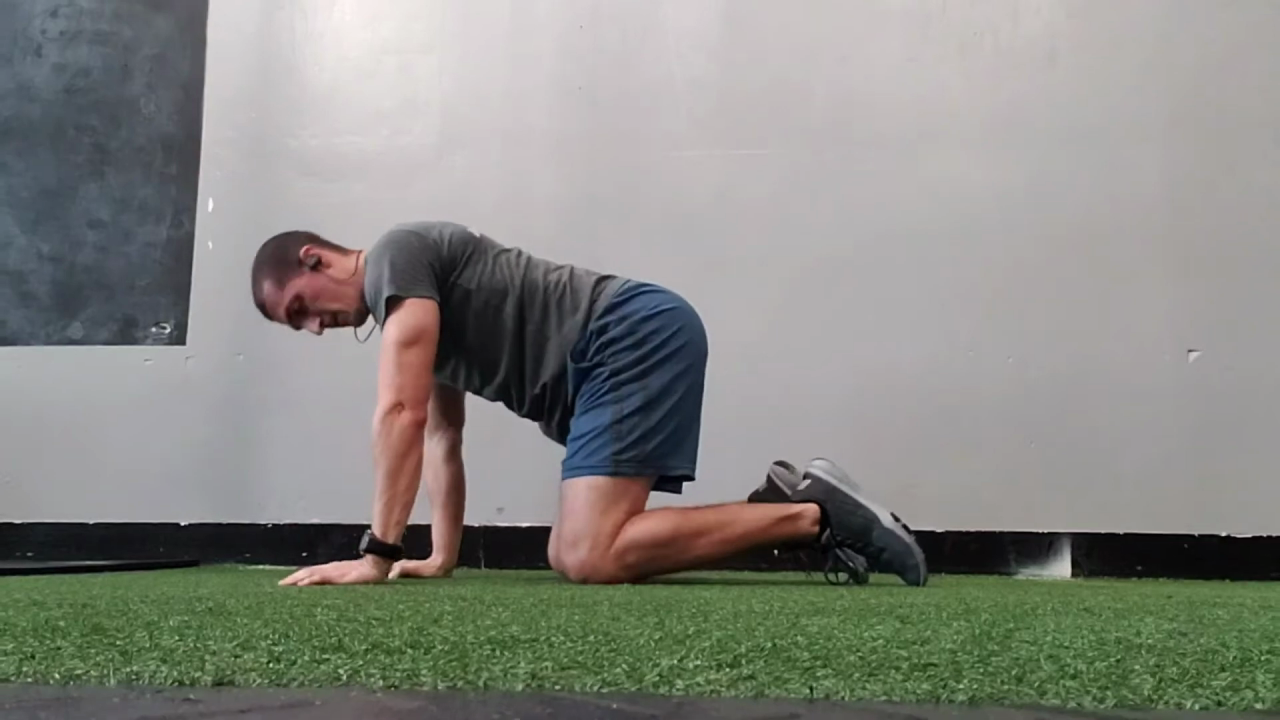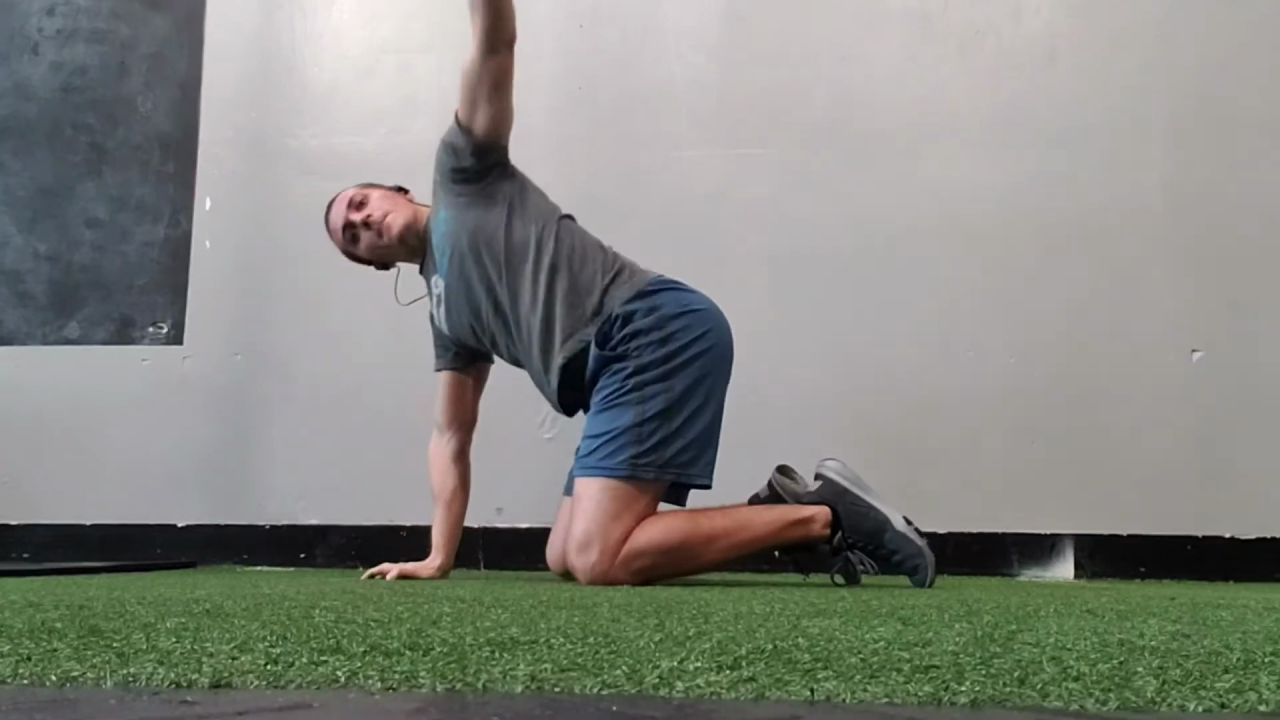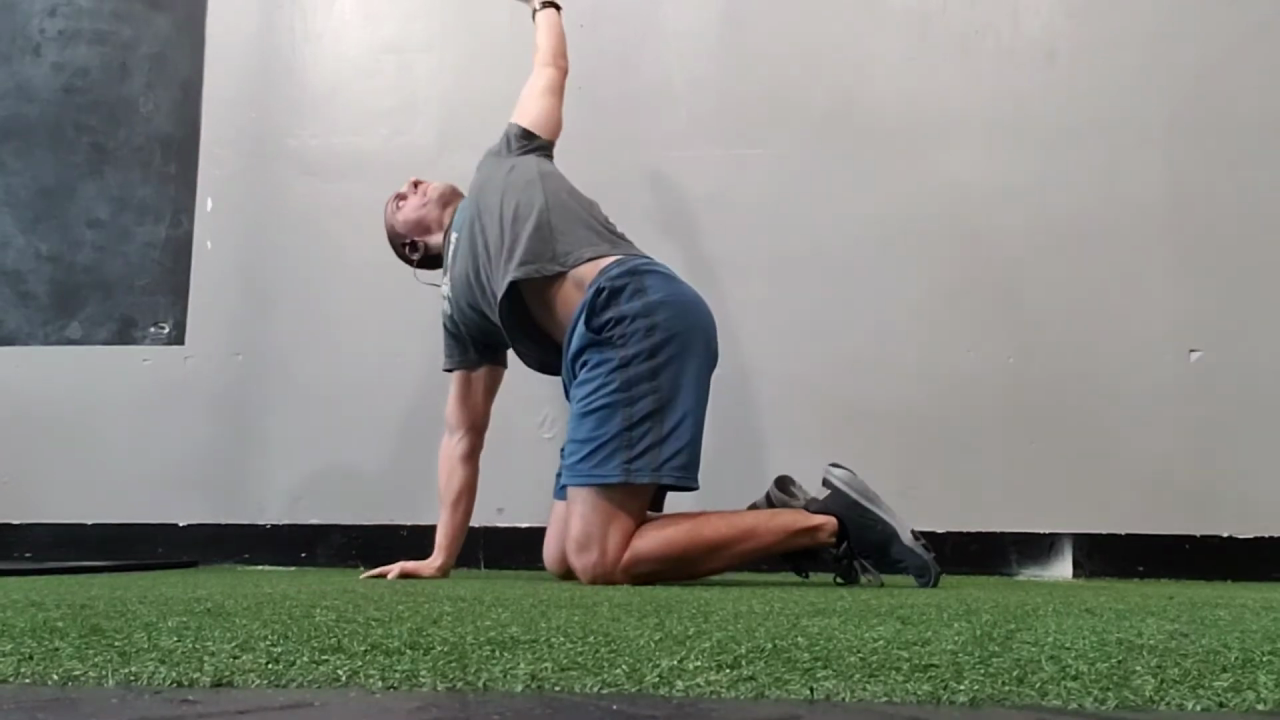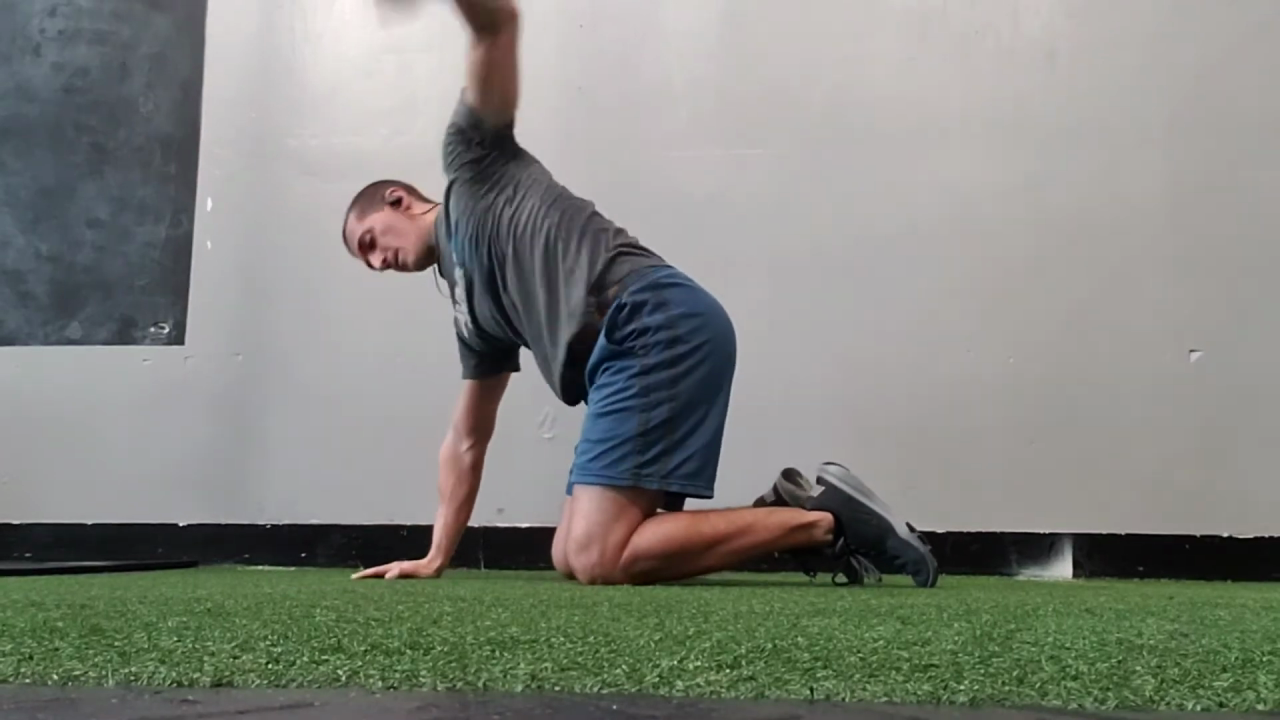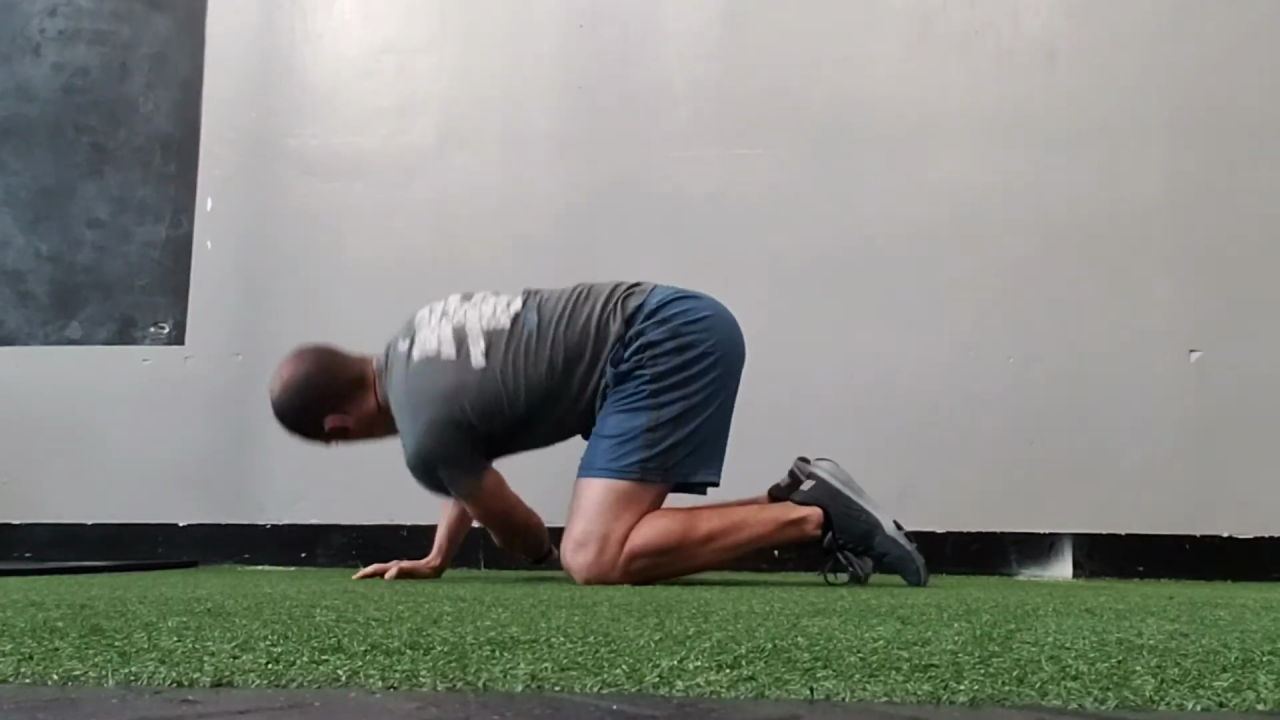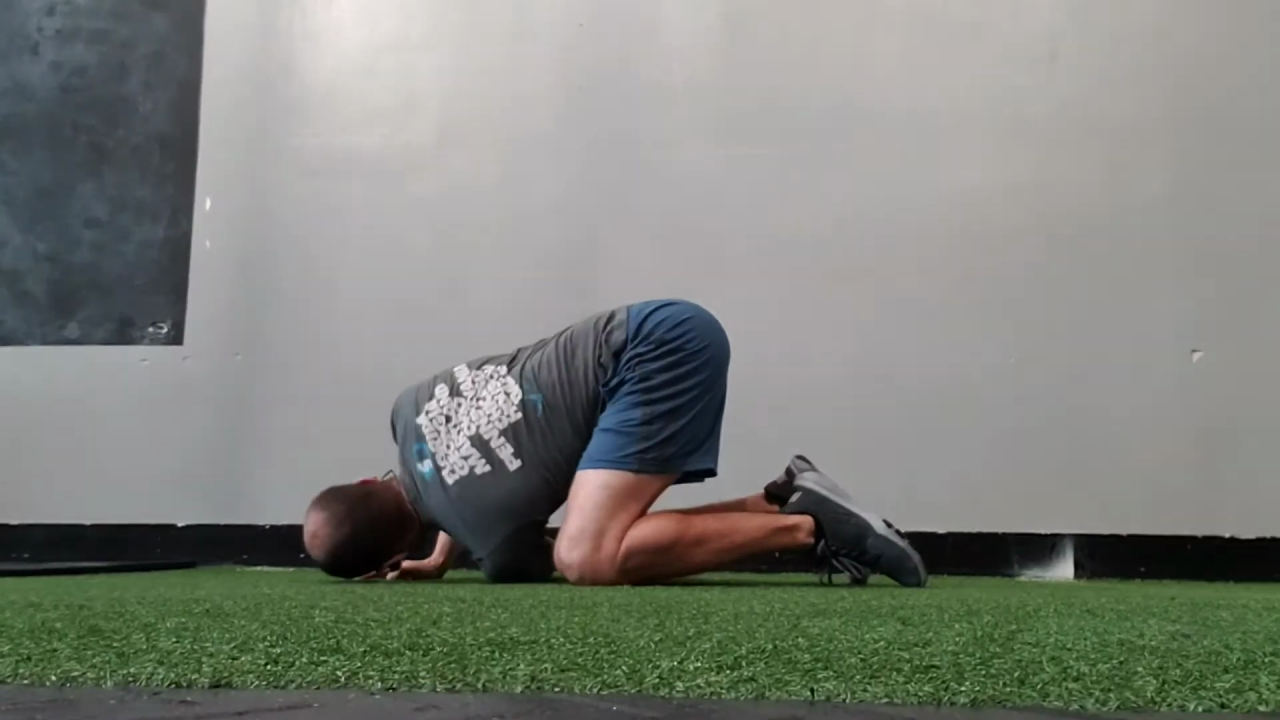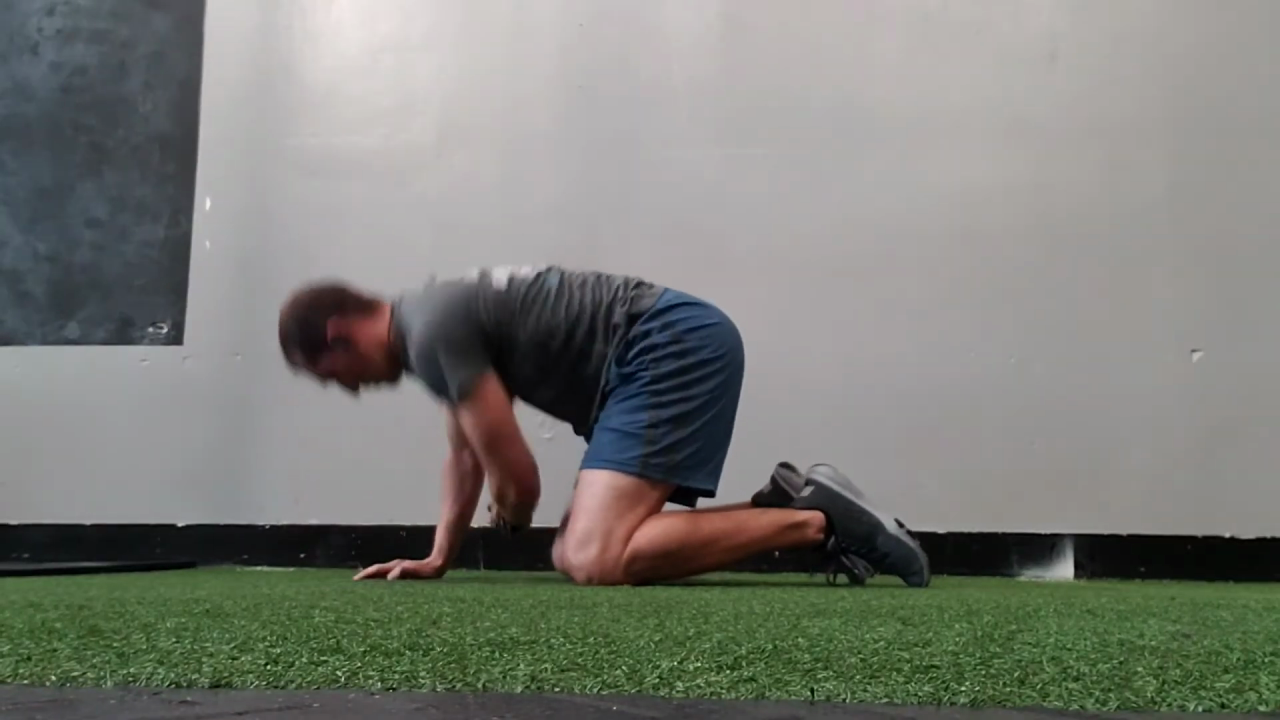
dt=0.7s
person 1, frame 1
left shoulder: (395, 257)
right shoulder: (414, 309)
left elbow: (401, 412)
right elbow: (441, 436)
left wrist: (377, 553)
right wrist: (441, 556)
left hip: (636, 334)
right hip: (628, 352)
left knee: (590, 559)
right knee: (571, 554)
left ankle: (811, 513)
right ankle: (775, 503)
person 1, frame 2
left shoulder: (462, 175)
right shoulder: (447, 311)
right elbow: (450, 436)
right wrist: (438, 557)
left hip: (658, 332)
right hip: (625, 363)
left knee: (599, 562)
right knee: (567, 557)
left ankle: (822, 515)
right ankle: (777, 512)
person 1, frame 3
left shoulder: (504, 164)
right shoulder: (460, 300)
left elbow: (550, 69)
right elbow: (462, 435)
right wrist: (440, 558)
left hip: (637, 317)
right hip: (603, 344)
left knee: (600, 564)
right knee: (564, 559)
left ankle: (828, 524)
right ankle: (777, 521)
person 1, frame 4
left shoulder: (473, 172)
right shoulder: (472, 309)
right elbow: (467, 439)
right wrist: (436, 555)
left hip: (660, 328)
right hip: (630, 356)
left knee: (599, 562)
right knee: (572, 556)
left ankle: (825, 520)
right ankle: (793, 511)
person 1, frame 5
left shoulder: (426, 432)
right shoulder: (411, 347)
left elbow: (522, 534)
left wrist: (538, 555)
right wrist: (435, 558)
left hip: (670, 342)
right hip: (684, 328)
left knee: (591, 560)
right knee: (602, 541)
left ankle: (813, 517)
right ankle: (794, 498)
person 1, frame 6
left shoulder: (495, 538)
right shoulder: (409, 412)
left elbow: (552, 564)
right wrist: (439, 560)
left hip: (663, 349)
right hip: (663, 333)
left knee: (588, 559)
right knee: (604, 536)
left ankle: (806, 526)
right ankle: (781, 500)
person 1, frame 7
left shoulder: (433, 334)
right shoulder: (422, 318)
left elbow: (517, 481)
right elbow: (465, 450)
left wrist: (509, 517)
right wrist: (437, 558)
left hip: (675, 345)
right hip: (683, 345)
left knee: (594, 560)
right knee: (573, 552)
left ankle: (816, 520)
right ankle: (778, 504)
